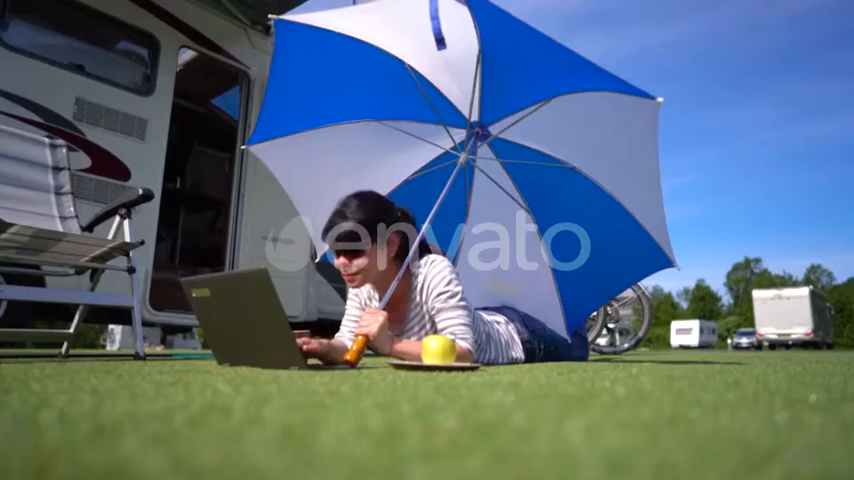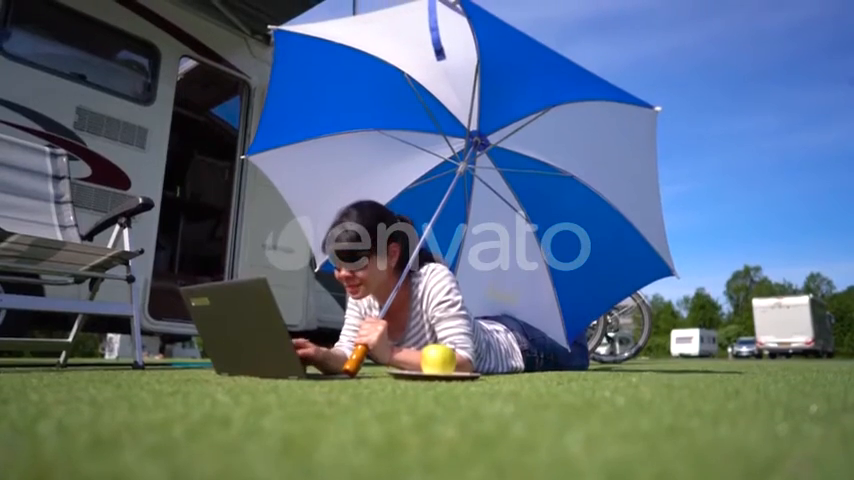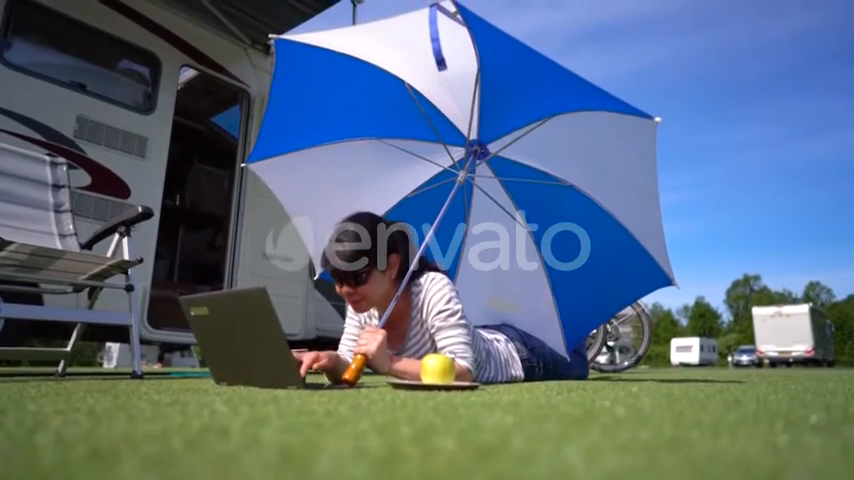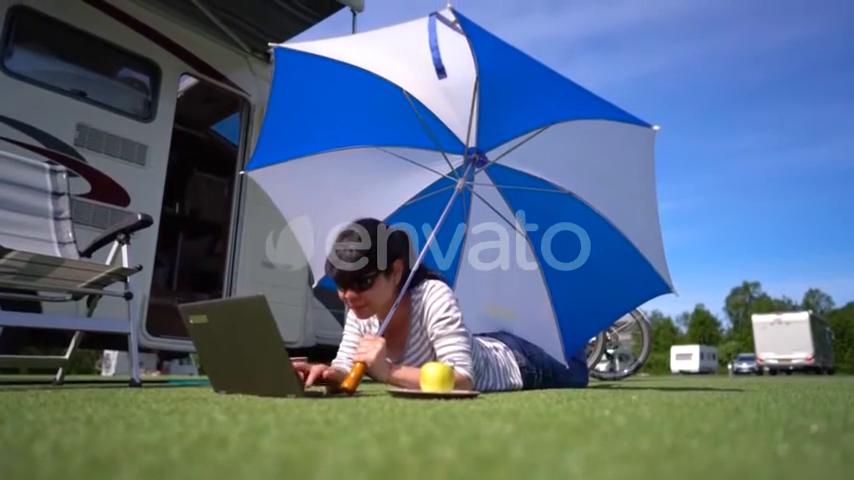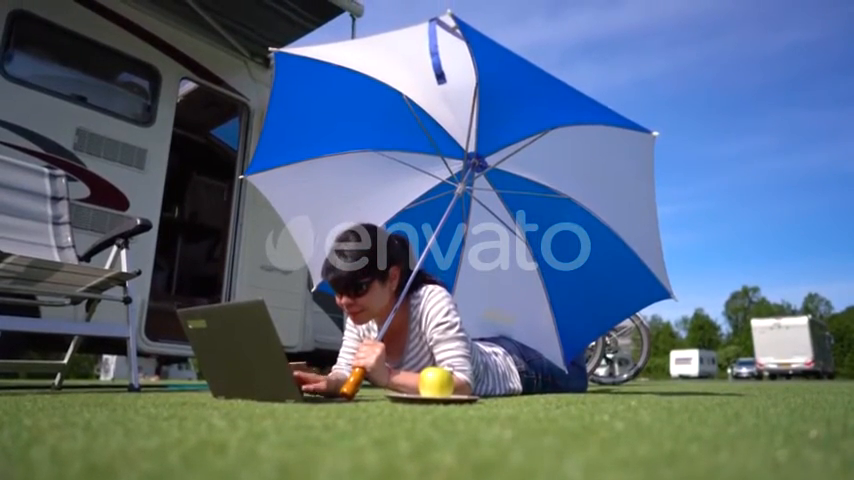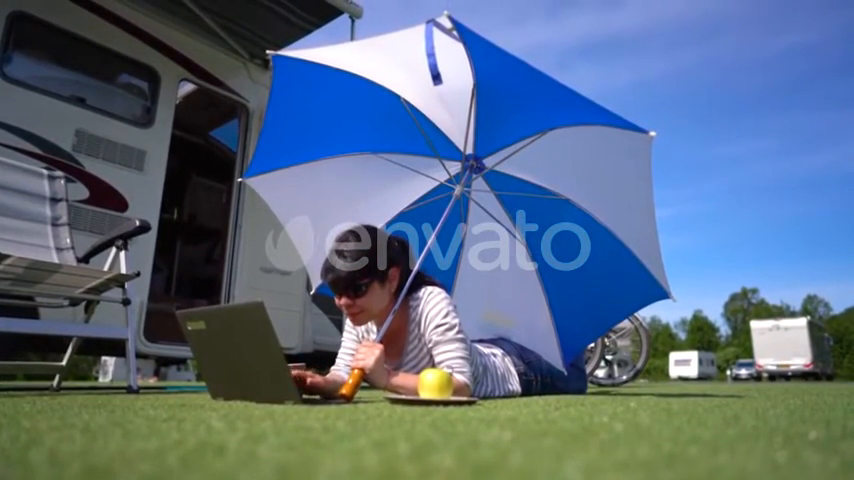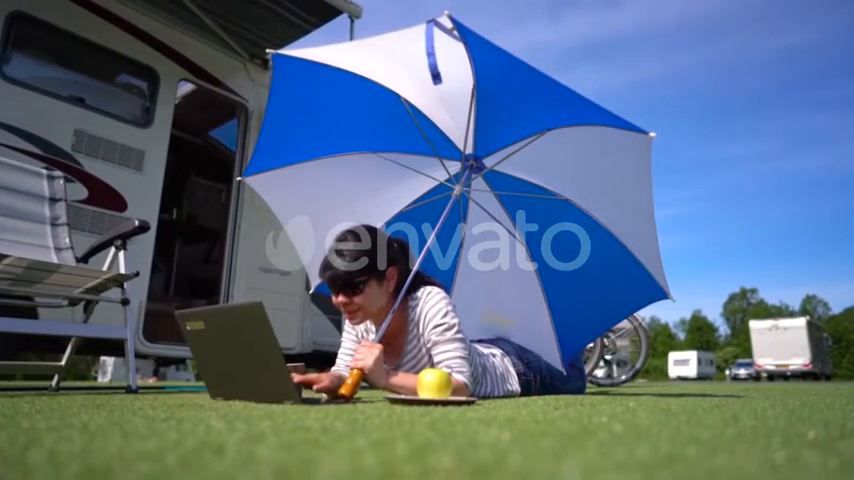
dt=0.7s
person 1, frame 1
left shoulder: (434, 272)
right shoulder: (361, 287)
left elbow: (464, 353)
right elbow: (346, 347)
left wrist: (391, 345)
right wrist: (325, 349)
left hip: (515, 338)
person 1, frame 2
left shoulder: (434, 280)
right shoulder: (361, 296)
left elbow: (463, 362)
right elbow: (345, 358)
left wrist: (391, 354)
right wrist: (322, 356)
left hip: (516, 346)
person 1, frame 3
left shoulder: (434, 288)
right shoulder: (360, 306)
left elbow: (463, 372)
right elbow: (347, 371)
left wrist: (390, 363)
right wrist: (332, 362)
left hip: (515, 355)
person 1, frame 4
left shoulder: (433, 296)
right shoulder: (359, 313)
left elbow: (462, 380)
right elbow: (343, 372)
left wrist: (389, 372)
right wrist: (328, 374)
left hip: (514, 363)
person 1, frame 5
left shoulder: (432, 301)
right shoulder: (359, 318)
left elbow: (462, 384)
right elbow: (343, 376)
left wrist: (389, 377)
right wrist: (328, 382)
left hip: (513, 368)
person 1, frame 6
left shoulder: (431, 303)
right shoulder: (358, 318)
left elbow: (461, 386)
right elbow: (341, 377)
left wrist: (387, 378)
right wrist: (322, 383)
left hip: (513, 370)
person 1, frame 7
left shoulder: (430, 303)
right shoulder: (357, 319)
left elbow: (460, 386)
right elbow: (343, 375)
left wrist: (387, 378)
right wrist: (331, 381)
left hip: (513, 371)
